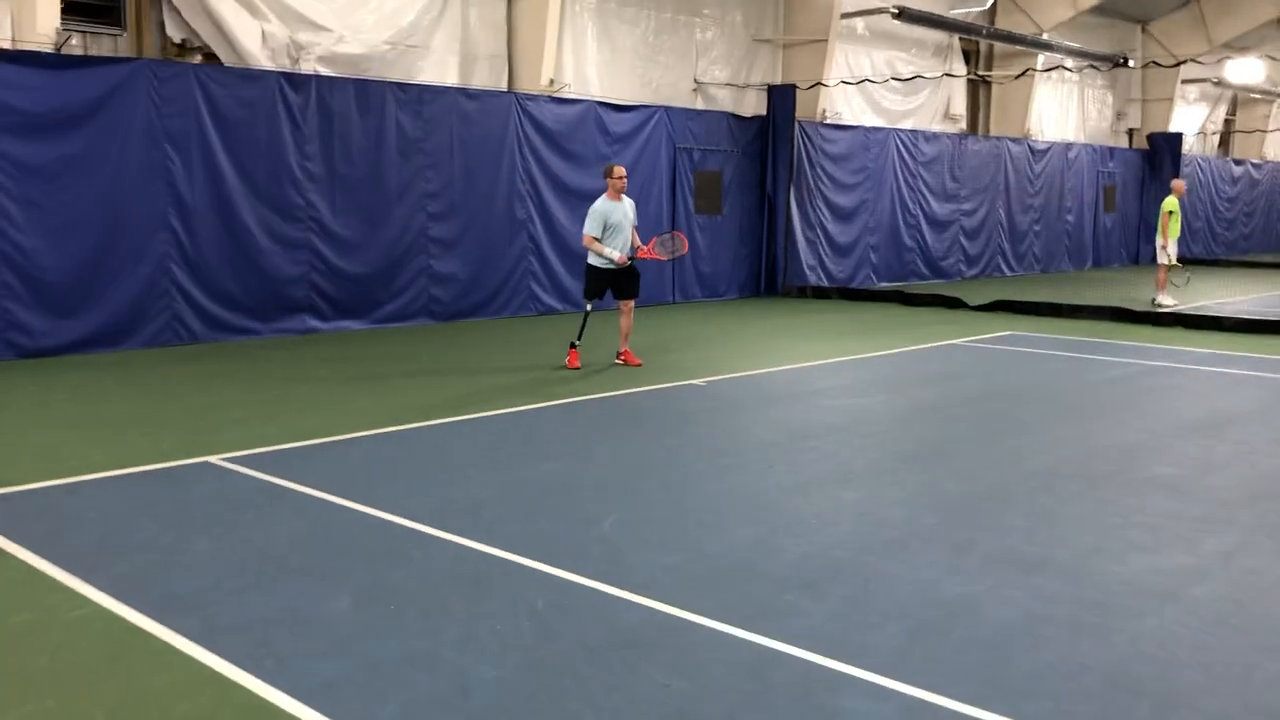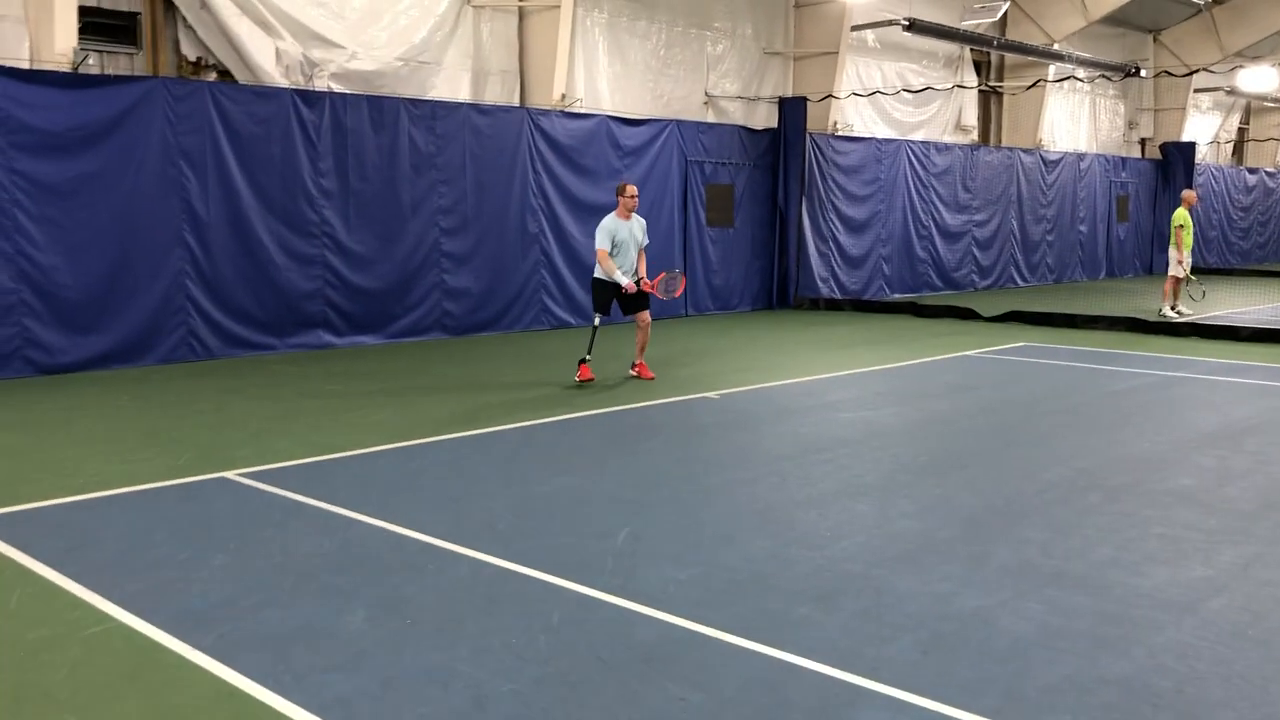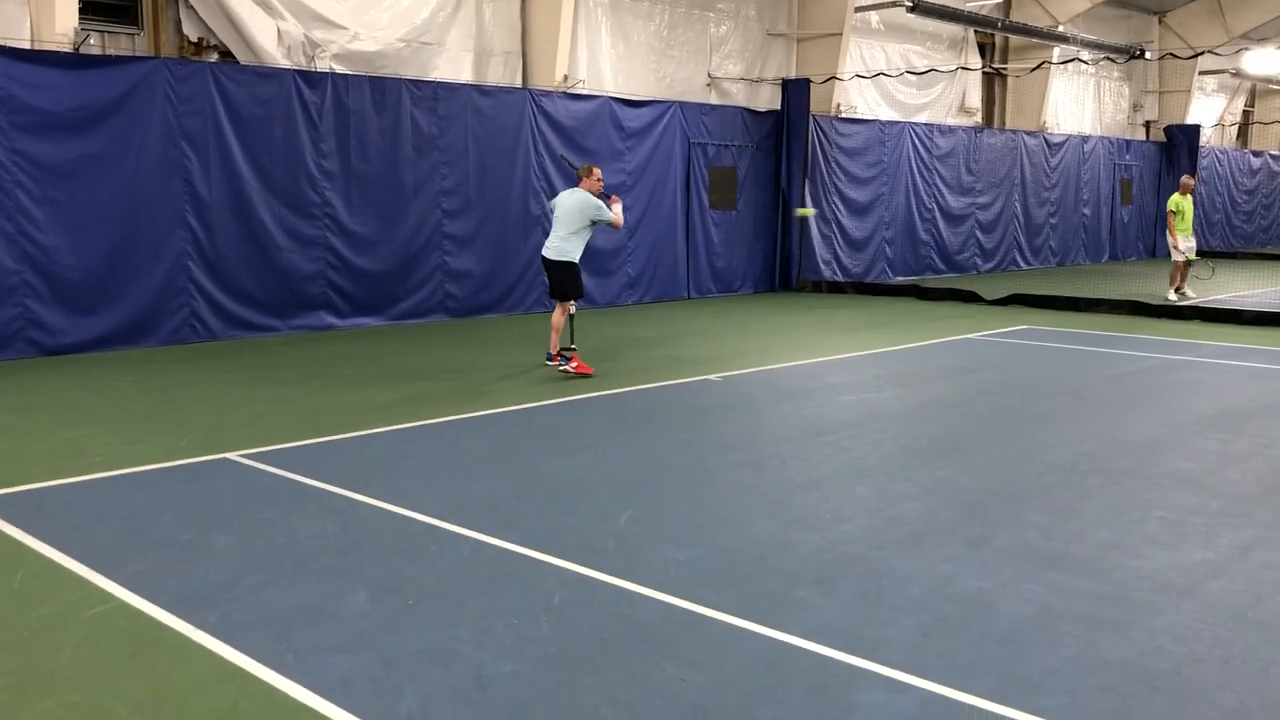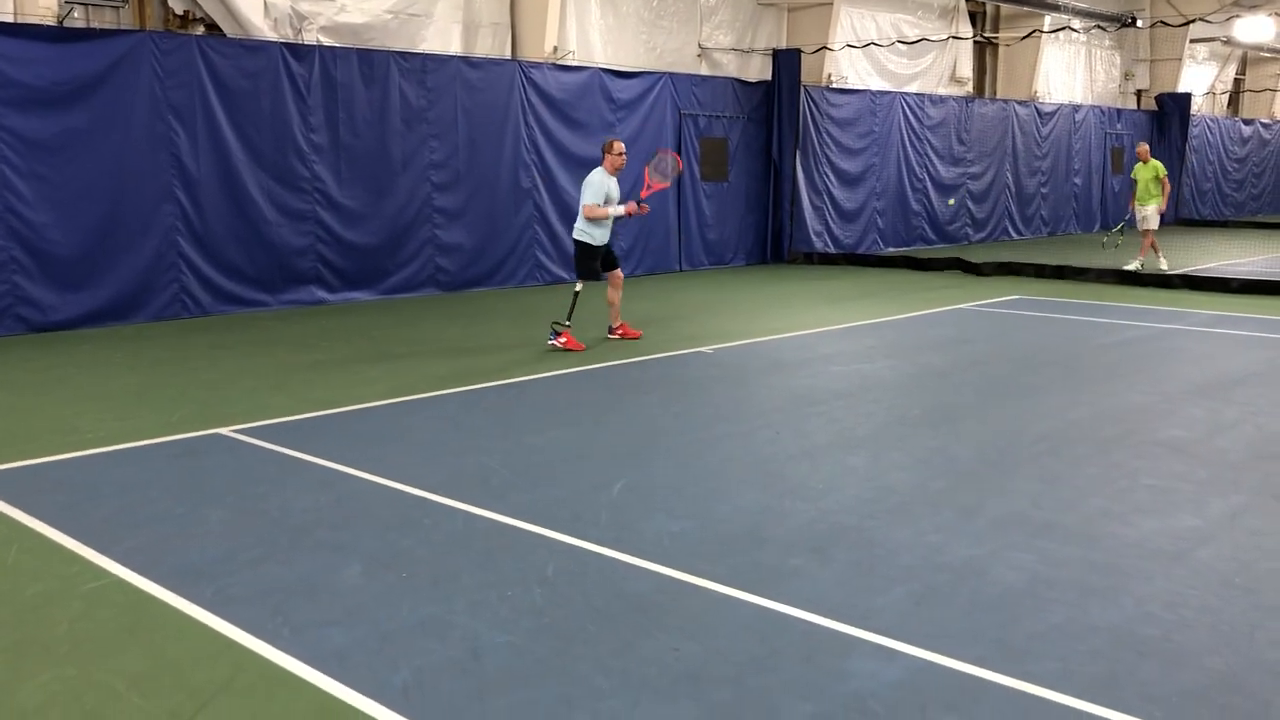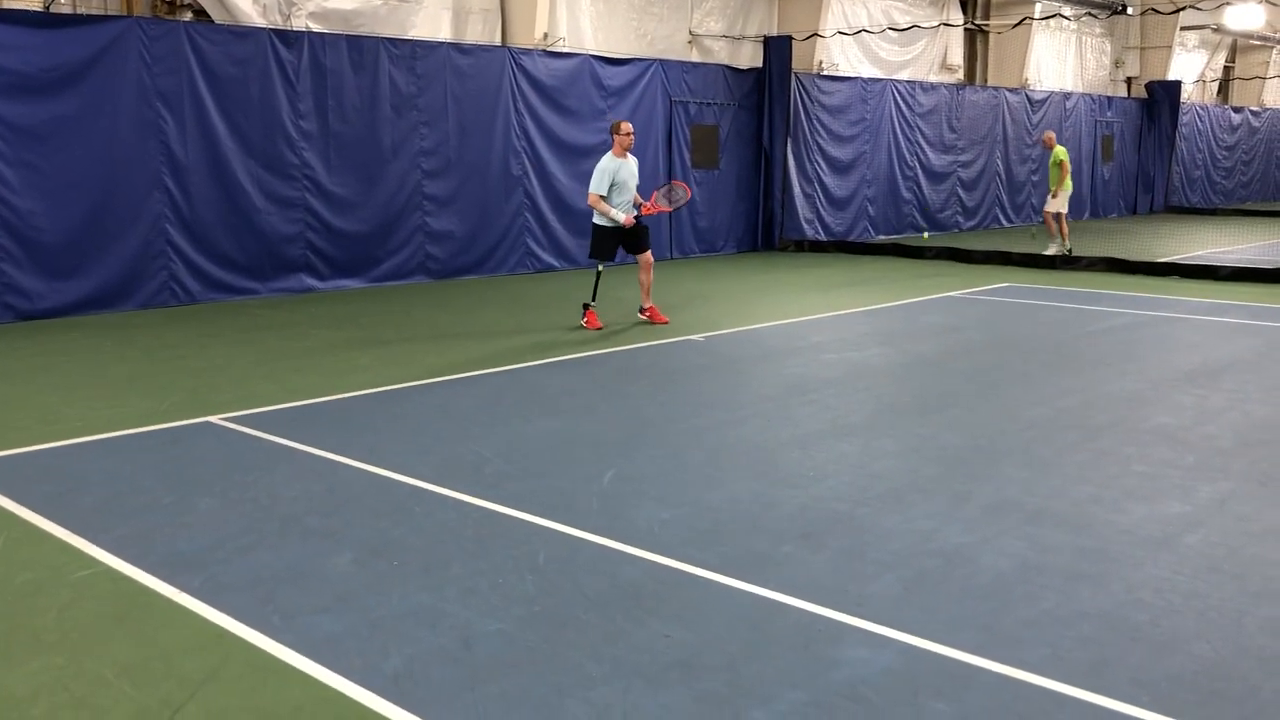
dt=1s
person 1, frame 1
left shoulder: (629, 203)
right shoulder: (599, 208)
right elbow: (587, 241)
left wrist: (638, 246)
right wrist: (613, 255)
left hip: (624, 266)
right hip: (600, 266)
left knee: (628, 306)
right knee: (588, 308)
left ankle: (623, 352)
right ankle: (574, 350)
person 1, frame 2
left shoulder: (640, 223)
right shoulder: (607, 225)
right elbow: (602, 258)
left wrist: (642, 276)
right wrist: (623, 281)
left hip: (630, 281)
right hip: (605, 280)
left knee: (644, 320)
right knee: (598, 320)
left ankle: (638, 364)
right ankle: (583, 366)
person 1, frame 3
left shoulder: (564, 196)
right shoulder: (592, 204)
left elbow: (554, 206)
right elbow: (617, 222)
right wrist: (616, 206)
left hip: (549, 255)
right hip: (564, 259)
left knee: (561, 304)
right knee: (568, 305)
left ankle: (554, 352)
right ankle: (567, 360)
person 1, frame 4
left shoulder: (611, 179)
right shoulder: (598, 180)
right elbow: (589, 212)
left wrist: (629, 210)
right wrist: (622, 210)
left hip: (601, 240)
right hip: (587, 241)
left knee: (617, 278)
right knee: (582, 285)
left ankle: (616, 327)
right ankle: (560, 333)
person 1, frame 5
left shoulder: (633, 161)
right shoulder: (605, 166)
right elbow: (593, 200)
left wrist: (641, 202)
right wrist: (620, 217)
left hip: (630, 221)
right hip: (606, 225)
left knee: (647, 261)
right knee: (601, 268)
left ankle: (646, 307)
right ankle: (588, 312)
